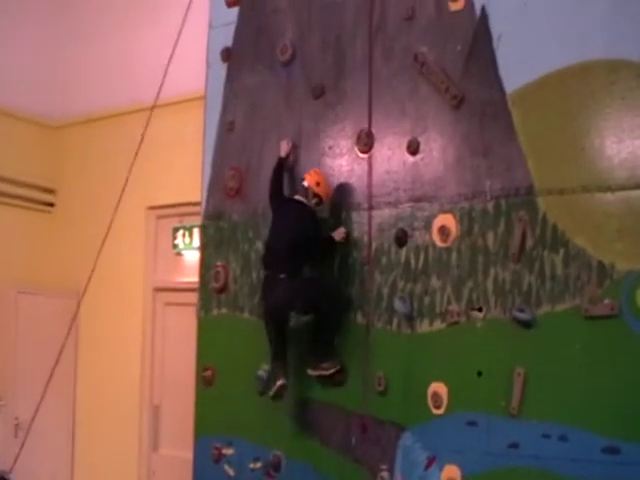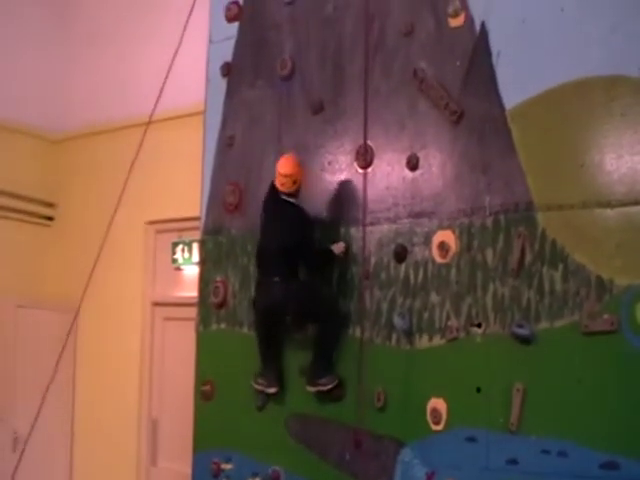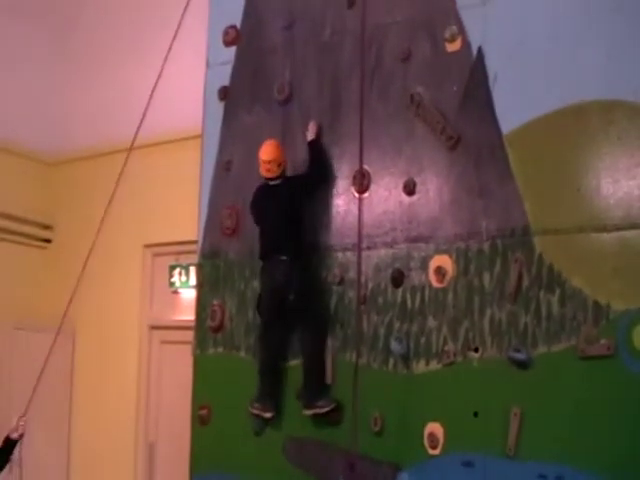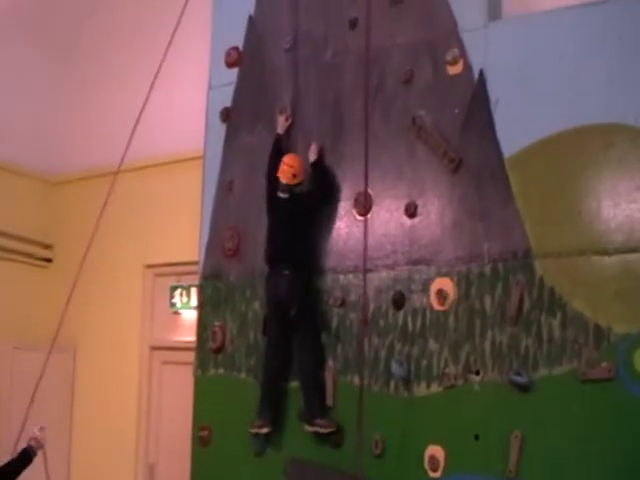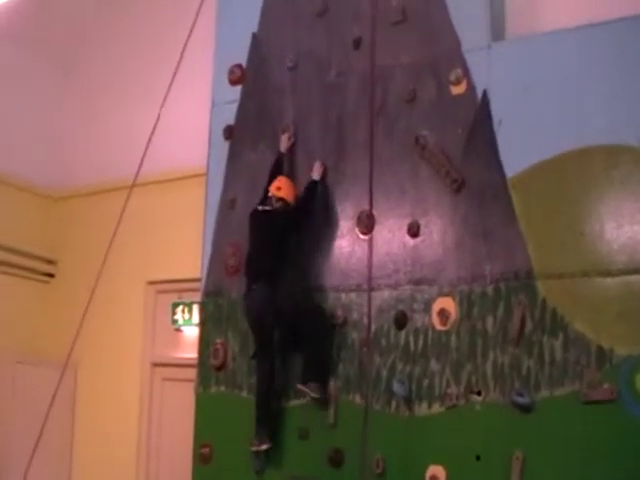
dt=0.7s
person 1, frame 1
left shoulder: (282, 206)
right shoulder: (310, 220)
left elbow: (274, 189)
right elbow: (314, 258)
left wrist: (282, 159)
right wrist: (332, 239)
left hip: (270, 285)
right hip: (292, 286)
left knee: (276, 324)
right knee: (331, 297)
left ankle: (278, 370)
right ankle: (319, 358)
person 1, frame 2
left shoulder: (270, 205)
right shoulder: (300, 218)
right elbow: (310, 261)
left wrist: (281, 169)
right wrist: (332, 251)
left hip: (264, 287)
right hip: (288, 288)
left knee: (265, 322)
right knee: (331, 316)
left ankle: (270, 374)
right ankle: (318, 374)
person 1, frame 3
left shoulder: (259, 195)
right shoulder: (294, 188)
right elbow: (320, 172)
right wrist: (312, 140)
left hip: (269, 269)
right hip: (293, 267)
left knee: (270, 335)
right knee: (311, 331)
left ankle: (266, 399)
right ankle: (313, 396)
person 1, frame 4
left shoulder: (273, 201)
right shoulder: (305, 204)
left elbow: (270, 168)
right elbow: (326, 189)
left wrist: (279, 133)
right wrist: (315, 160)
left hip: (275, 280)
right hip: (298, 281)
left knee: (275, 349)
right knee: (307, 348)
left ankle: (265, 416)
right ankle: (314, 414)
person 1, frame 5
left shoulder: (256, 214)
right shoulder: (279, 219)
left elbow: (272, 183)
right elbow: (302, 207)
left wrist: (282, 153)
right wrist: (315, 179)
left hip: (252, 296)
right hip: (271, 293)
left knee: (265, 363)
left ankle: (262, 433)
